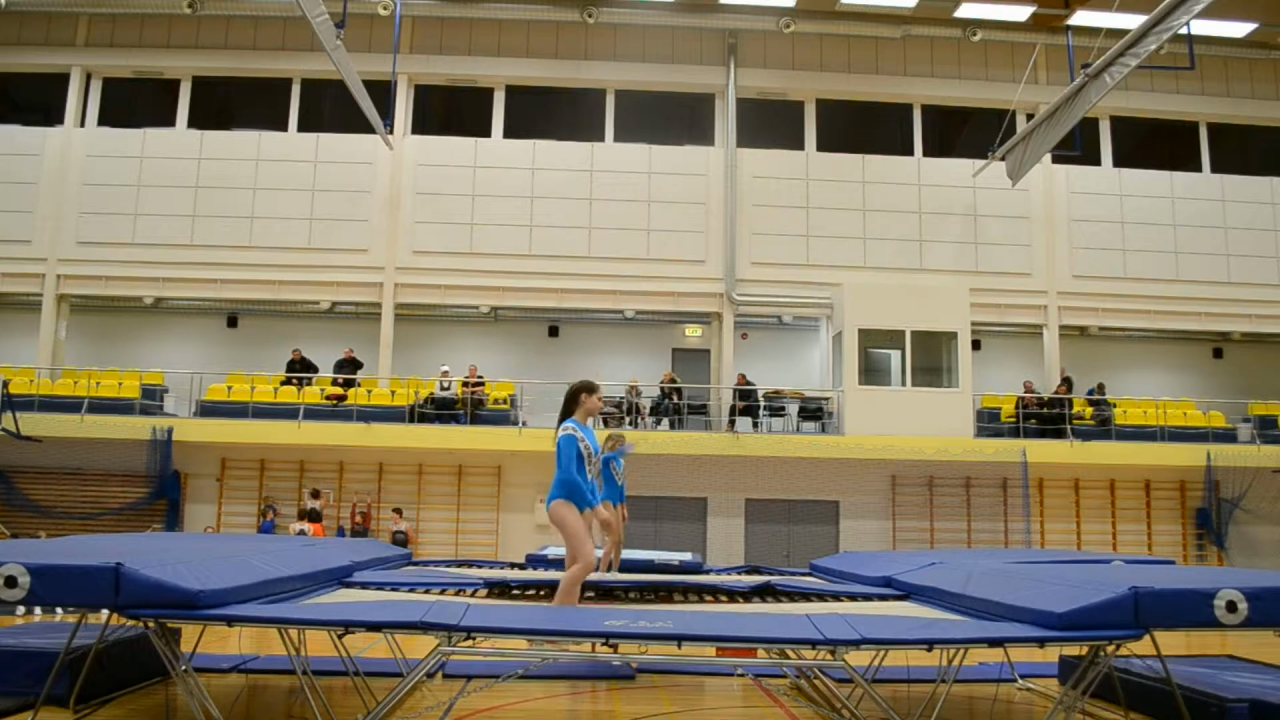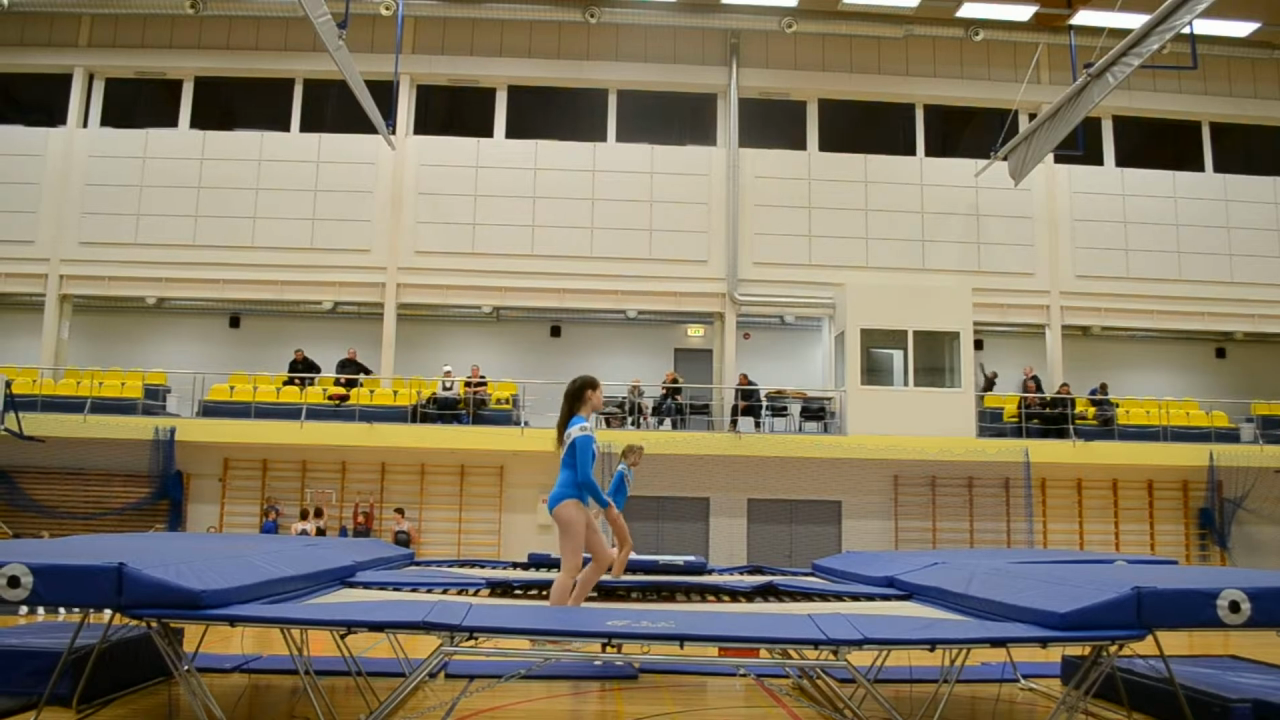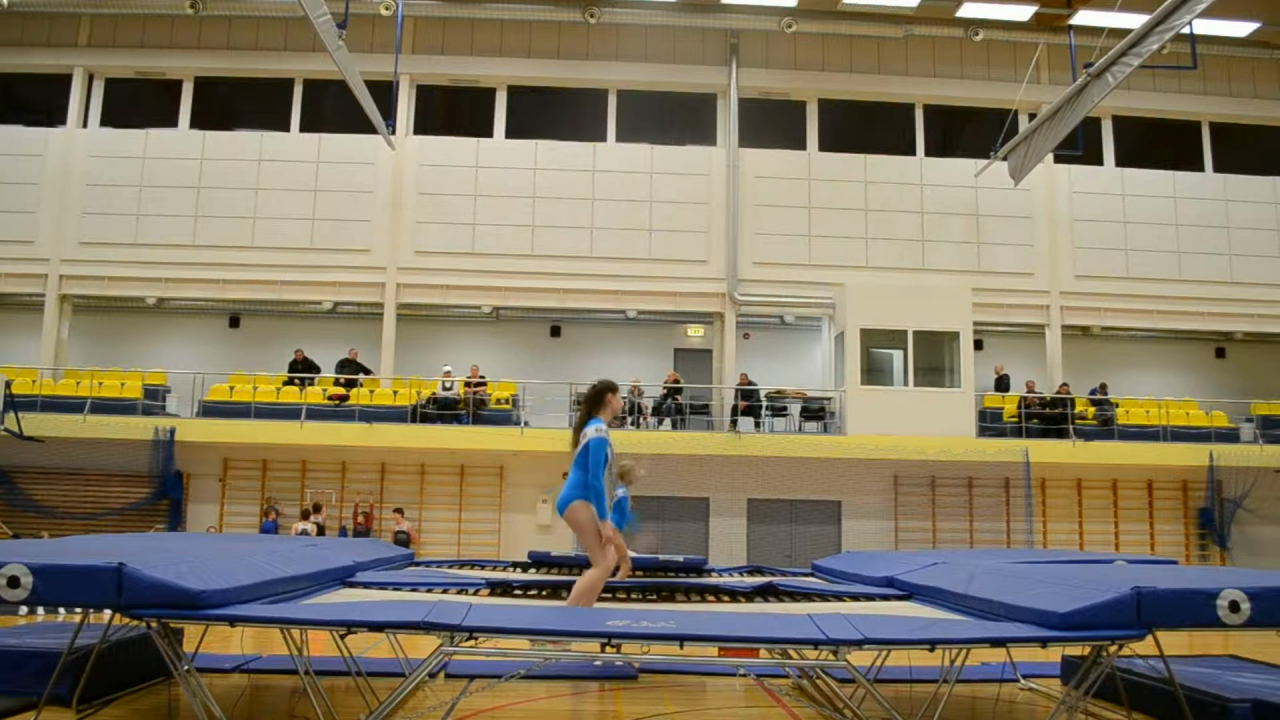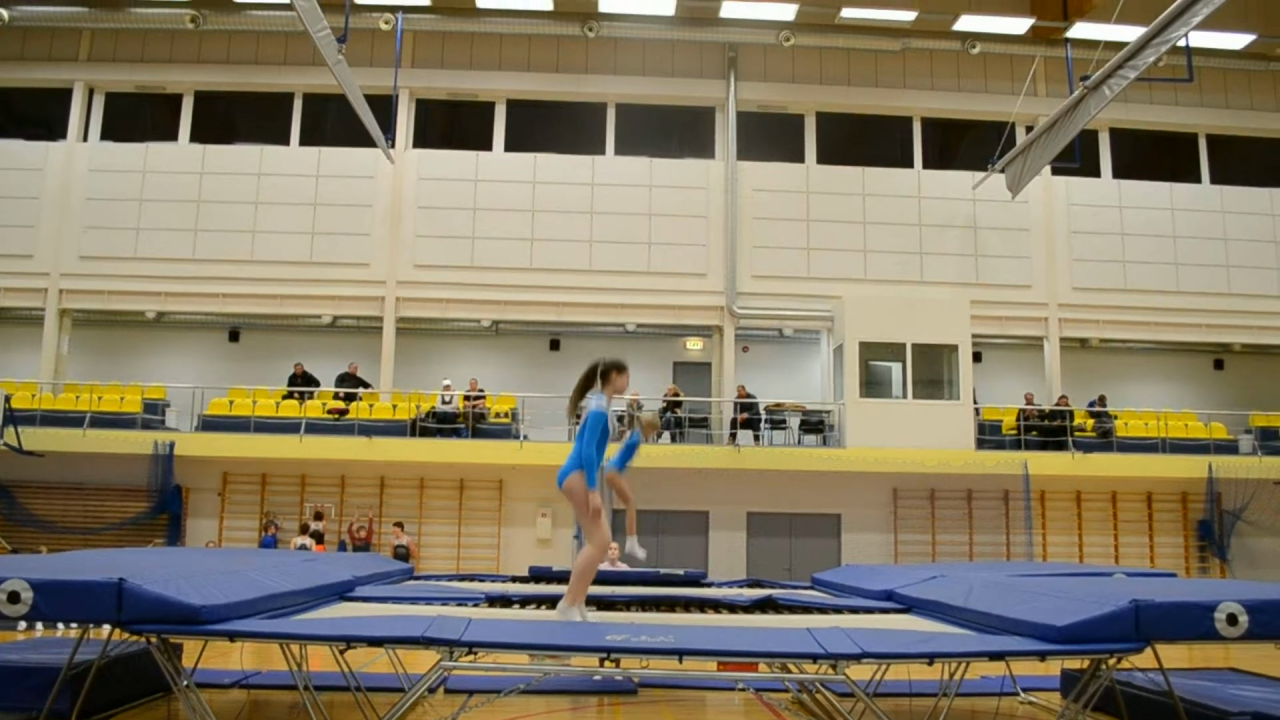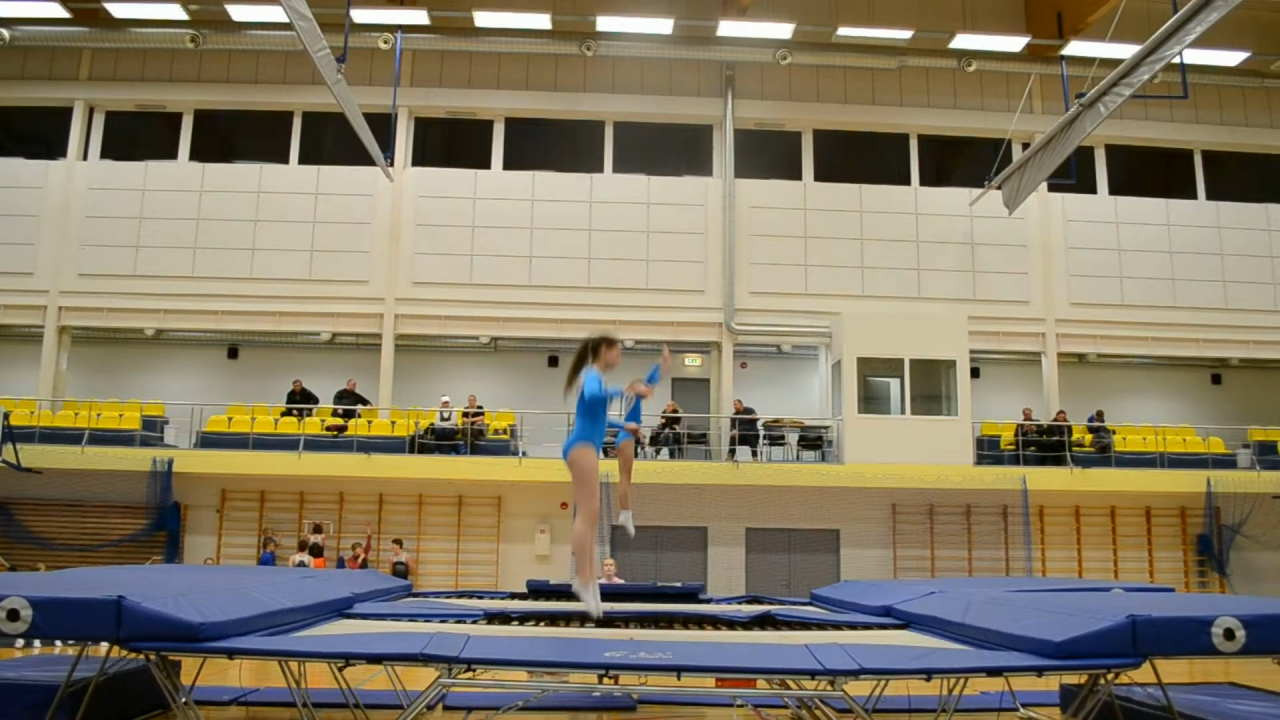
dt=0.7s
person 1, frame 1
left shoulder: (589, 433)
right shoulder: (569, 430)
right elbow: (568, 475)
left wrist: (598, 507)
right wrist: (595, 508)
left hip: (582, 504)
right hip: (563, 501)
left knee: (576, 566)
right knee: (587, 562)
person 1, frame 2
left shoulder: (576, 425)
right shoulder: (583, 428)
right elbow: (584, 477)
left wrist: (602, 501)
right wrist: (607, 505)
left hip: (574, 501)
right hip: (568, 501)
left knee: (604, 558)
right knee: (571, 567)
left ankle: (571, 609)
person 1, frame 3
left shoulder: (594, 428)
right shoulder: (599, 431)
right elbow: (595, 479)
left wrist: (604, 518)
right wrist: (603, 520)
left hip: (581, 500)
right hip: (577, 500)
left knee: (608, 561)
right knee: (603, 565)
person 1, frame 4
left shoulder: (600, 406)
right shoulder: (600, 405)
right elbow: (587, 449)
left wrist: (591, 490)
right wrist: (593, 490)
left hip: (580, 476)
right hip: (578, 474)
left knee: (600, 542)
right knee: (598, 542)
left ankle: (577, 606)
right ankle: (570, 604)
person 1, frame 5
left shoulder: (594, 376)
right shoulder: (592, 375)
right elbow: (590, 395)
left wrist: (622, 425)
right wrist: (626, 390)
left hip: (585, 447)
right hip: (581, 446)
left knee: (588, 516)
right knee: (588, 515)
left ankle: (586, 579)
right ankle: (584, 579)
